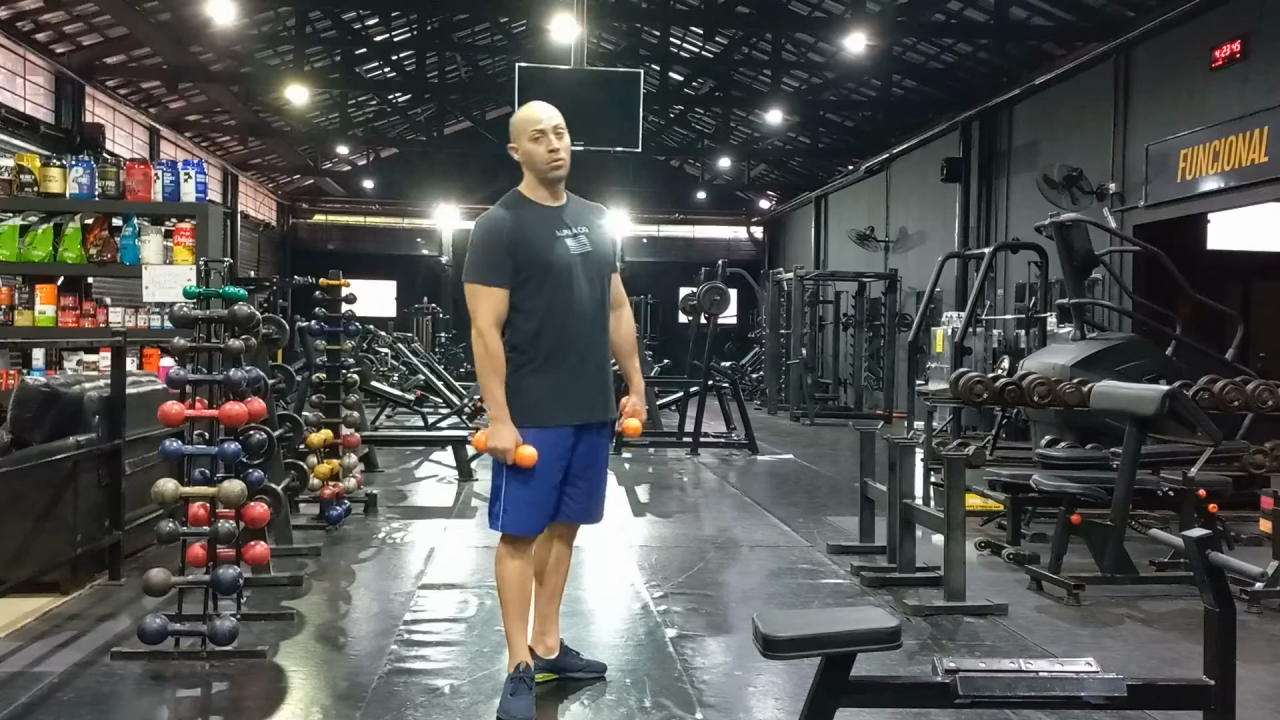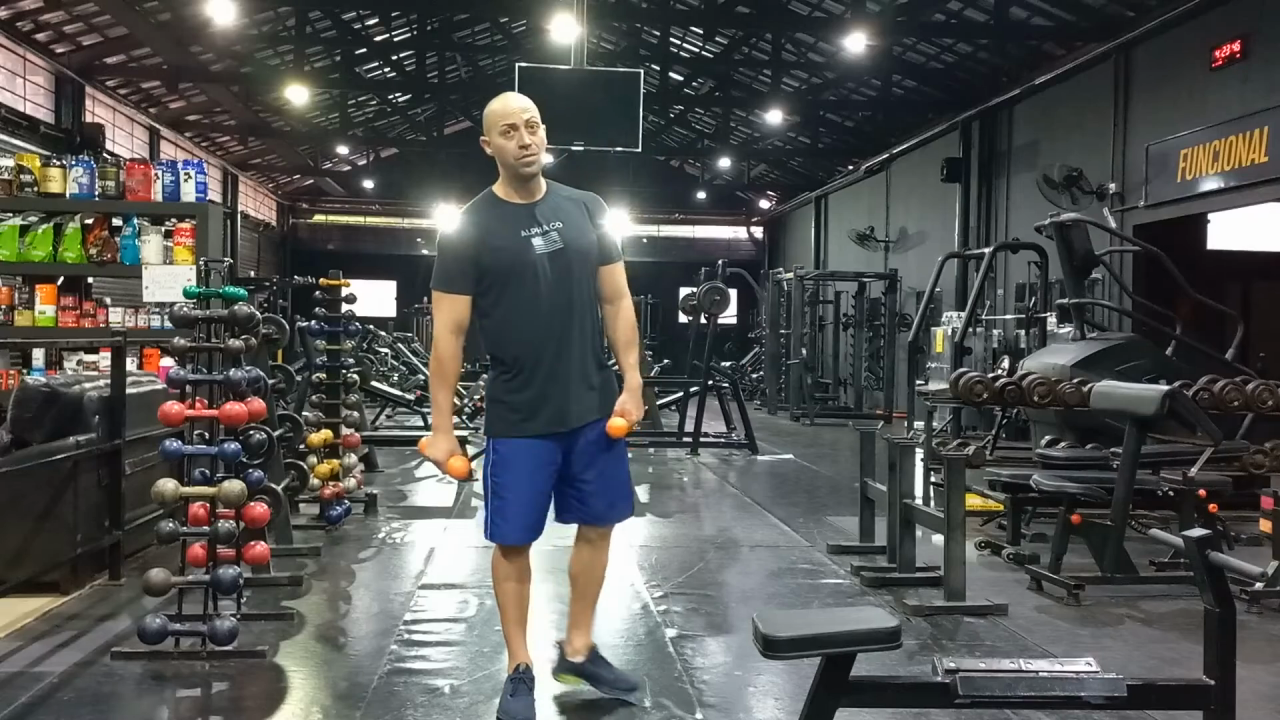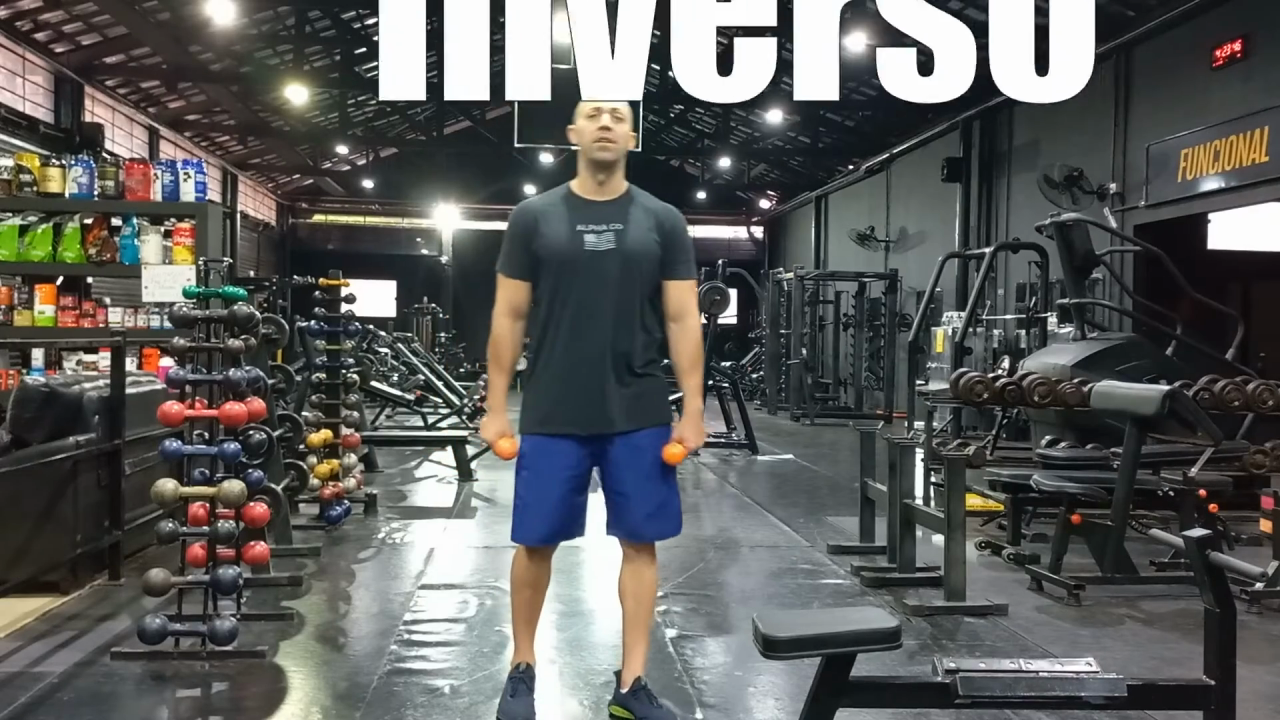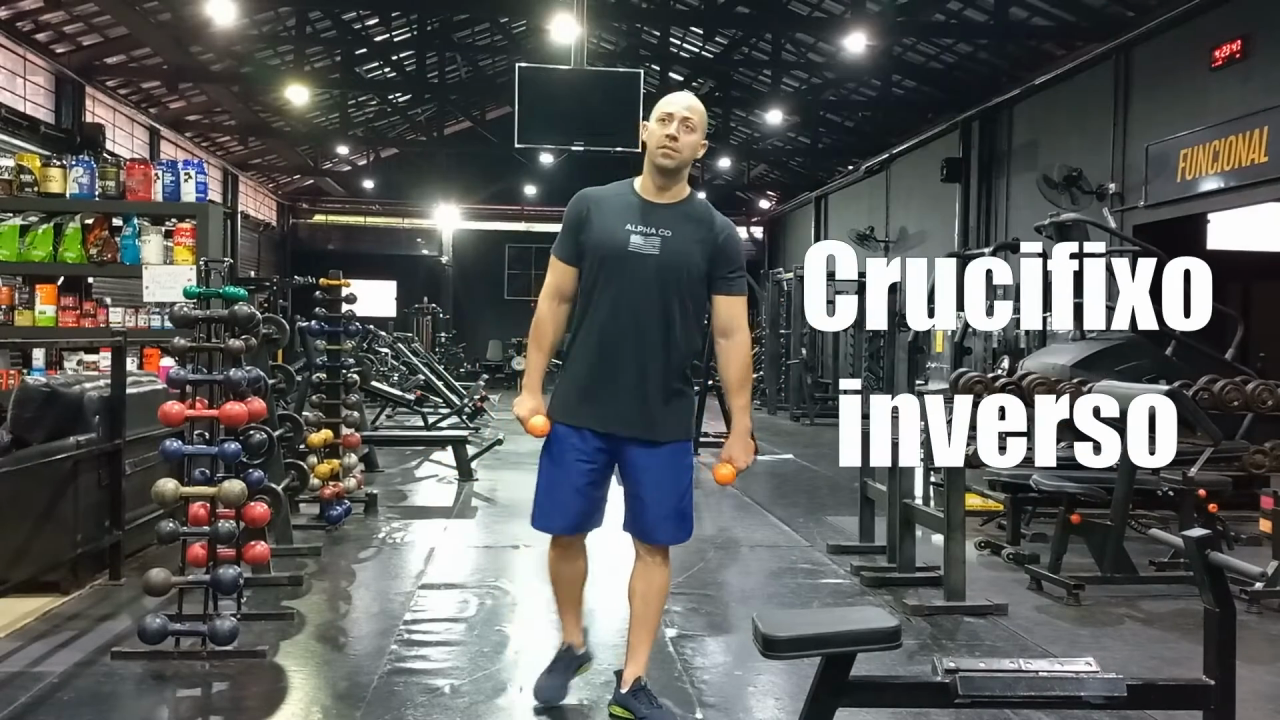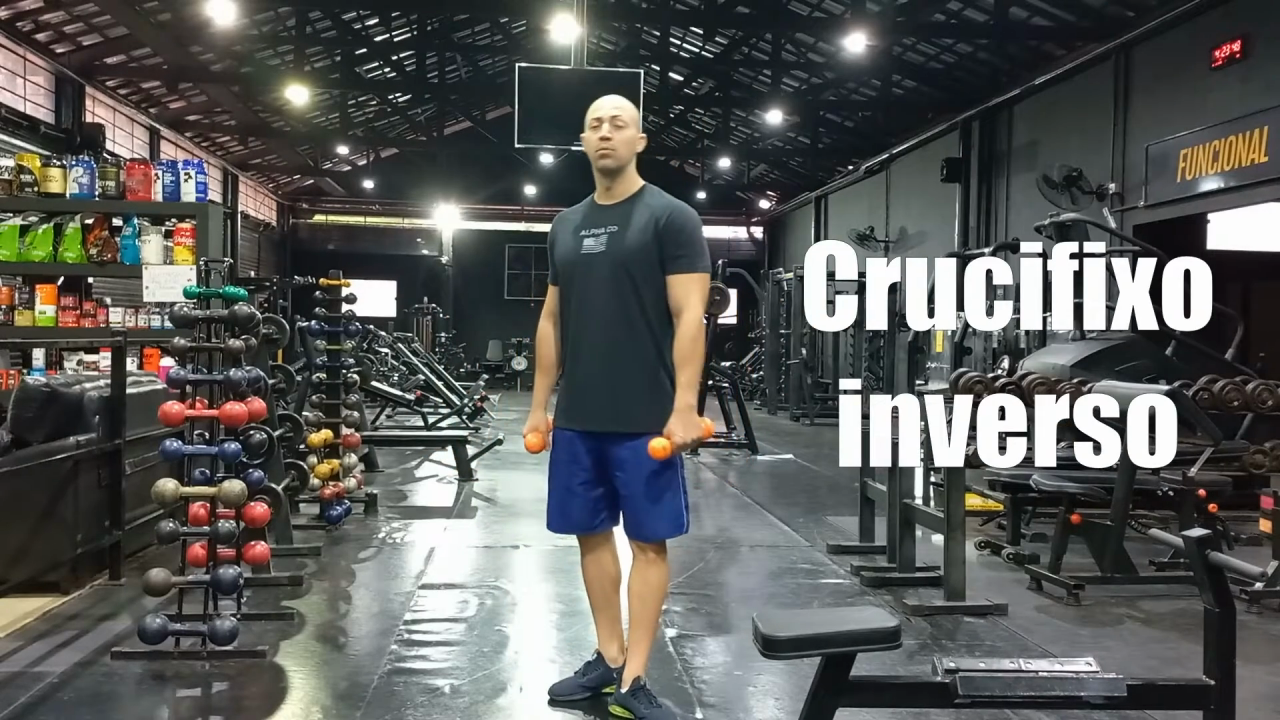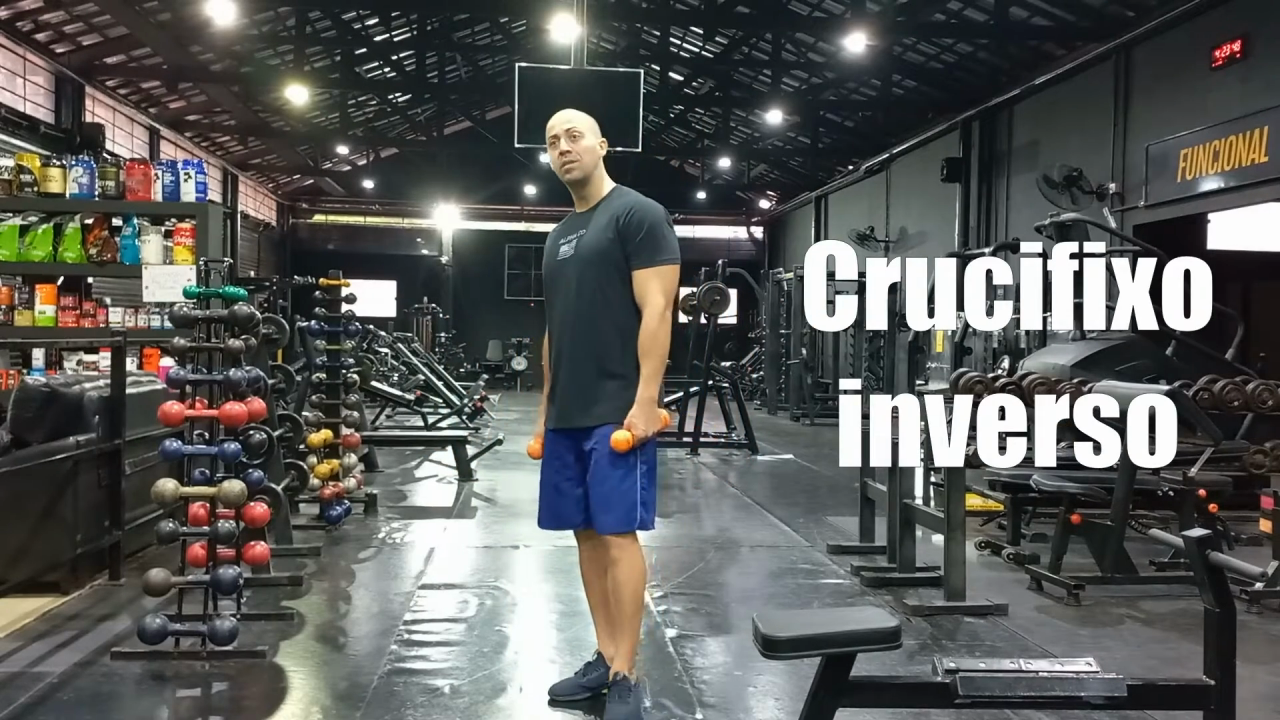
dt=0.7s
person 1, frame 1
left shoulder: (596, 220)
right shoulder: (500, 225)
left elbow: (617, 309)
right elbow: (485, 327)
left wrist: (635, 385)
right wrist: (500, 418)
left hip: (592, 408)
right hip: (533, 413)
left knee: (564, 527)
right knee: (520, 533)
left ankle: (549, 646)
right ankle: (520, 667)
person 1, frame 2
left shoulder: (586, 210)
right shoulder: (468, 231)
left elbow: (616, 301)
right elbow: (448, 332)
left wrist: (632, 383)
right wrist: (441, 426)
left hip: (592, 405)
right hip: (518, 417)
left knee: (597, 527)
right knee: (512, 542)
left ankle: (577, 651)
person 1, frame 3
left shoulder: (662, 221)
right shoulder: (533, 218)
left elbow: (683, 319)
right elbow: (509, 316)
left wrist: (692, 410)
right wrist: (496, 406)
left hip: (638, 414)
right hip: (552, 414)
left knee: (641, 542)
right knee: (537, 542)
right ankle: (522, 668)
person 1, frame 4
left shoulder: (717, 234)
right shoulder: (590, 207)
left elbow: (731, 334)
right elbow: (555, 299)
left wrist: (740, 428)
right wrist: (531, 385)
left hip: (661, 420)
right hip: (580, 409)
left knee: (653, 545)
right knee: (565, 530)
right ankle: (572, 644)
person 1, frame 5
left shoulder: (671, 218)
right shoulder: (567, 224)
left elbow: (689, 317)
right elbow: (552, 320)
left wrist: (686, 407)
right wrist: (539, 403)
left hip: (644, 418)
right hip: (577, 417)
left knee: (648, 541)
right knee: (591, 534)
right ankle: (608, 657)
person 1, frame 6
left shoulder: (638, 214)
right shoulder: (559, 235)
left elbow: (657, 311)
left wrist: (646, 401)
right wrist: (545, 408)
left hip: (618, 408)
right hip: (569, 412)
left knee: (617, 533)
right knee: (586, 533)
right ankle: (607, 658)
